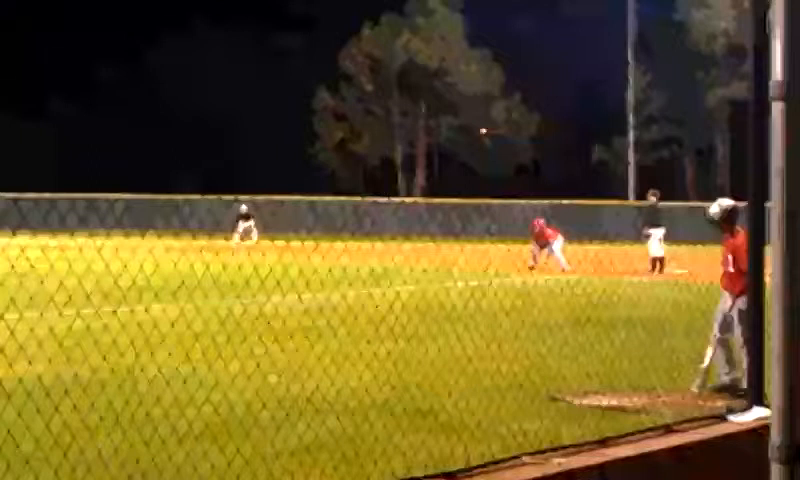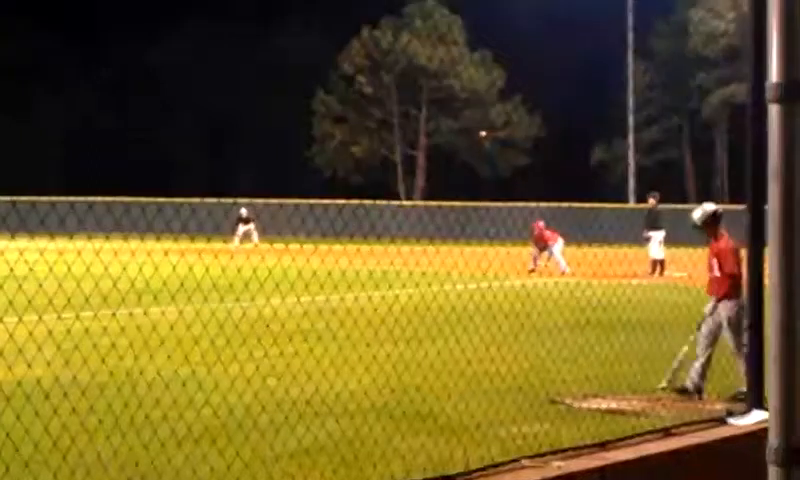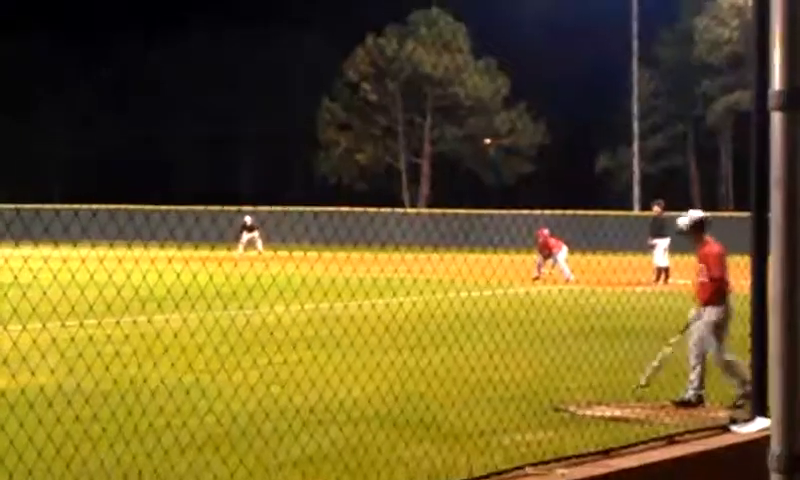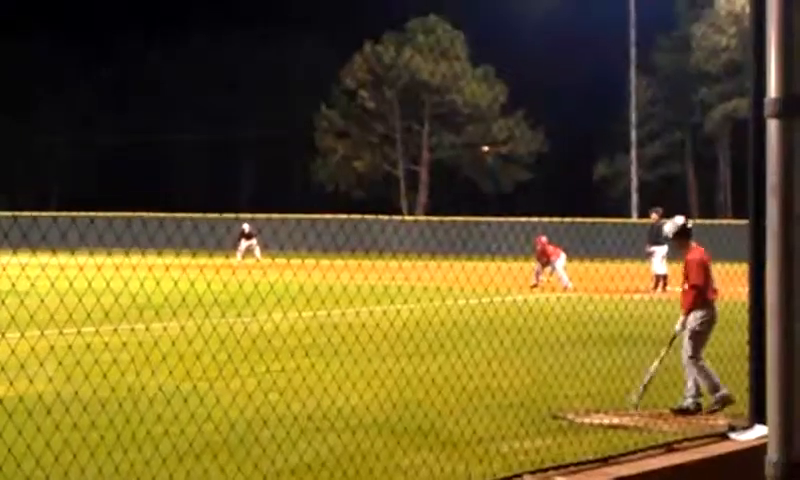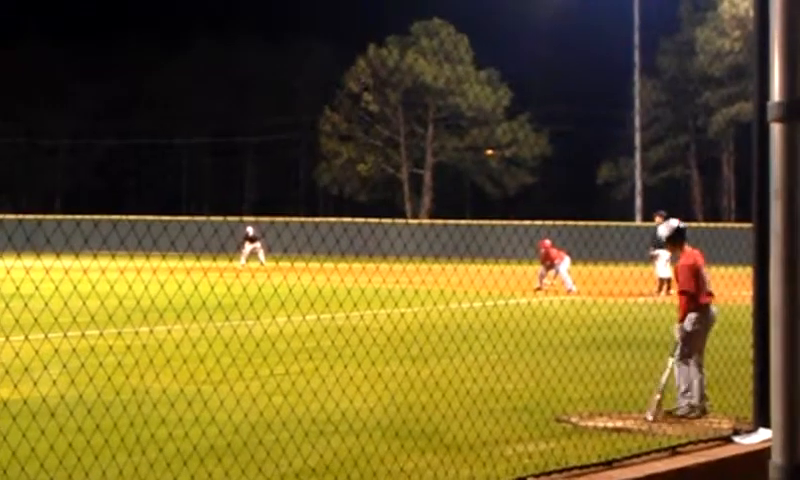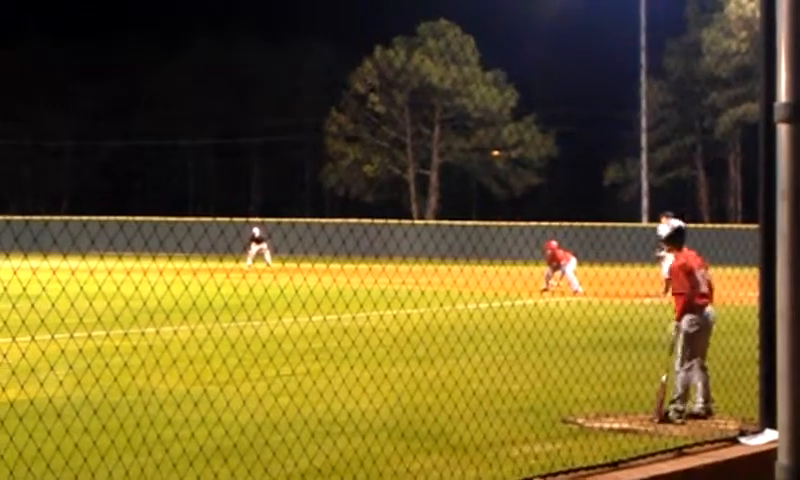
dt=0.2s
person 1, frame 1
left shoulder: (741, 241)
right shoulder: (728, 238)
left elbow: (748, 274)
left wrist: (734, 297)
left hip: (741, 298)
right hip: (728, 295)
left knee: (744, 342)
right knee: (719, 335)
left ankle: (749, 384)
right ankle: (728, 378)
person 1, frame 2
left shoulder: (726, 246)
right shoulder: (714, 243)
left elbow: (732, 279)
left wrist: (715, 301)
left hip: (729, 302)
right hip: (718, 301)
left knee: (738, 346)
right knee: (704, 341)
right ankle: (694, 384)
person 1, frame 3
left shoulder: (712, 250)
right shoulder: (703, 249)
left elbow: (716, 283)
left wrist: (699, 307)
right wrist: (700, 306)
left hip: (716, 308)
right hip: (707, 307)
left knee: (718, 353)
right knee: (696, 349)
left ankle: (745, 389)
right ankle: (695, 394)
person 1, frame 4
left shoulder: (694, 257)
right shoulder: (694, 253)
left elbow: (696, 290)
left wrist: (684, 315)
right wrist: (686, 314)
left hip: (701, 312)
right hip: (697, 311)
left knee: (691, 356)
right knee: (690, 356)
left ankle: (719, 393)
right ankle: (692, 401)
person 1, frame 5
left shoulder: (684, 262)
right shoulder: (695, 254)
left elbow: (687, 295)
left wrist: (680, 322)
left hip: (697, 313)
right hip: (705, 311)
left knee: (682, 358)
right knee: (695, 359)
left ankle: (687, 404)
right ankle: (696, 404)
person 1, frame 6
left shoulder: (677, 264)
right shoulder: (696, 256)
left elbow: (684, 296)
right elbow: (709, 286)
left wrist: (677, 321)
left hip: (694, 315)
right hip: (707, 311)
left knee: (684, 364)
right knee: (699, 362)
left ankle: (677, 410)
right ankle: (703, 406)
